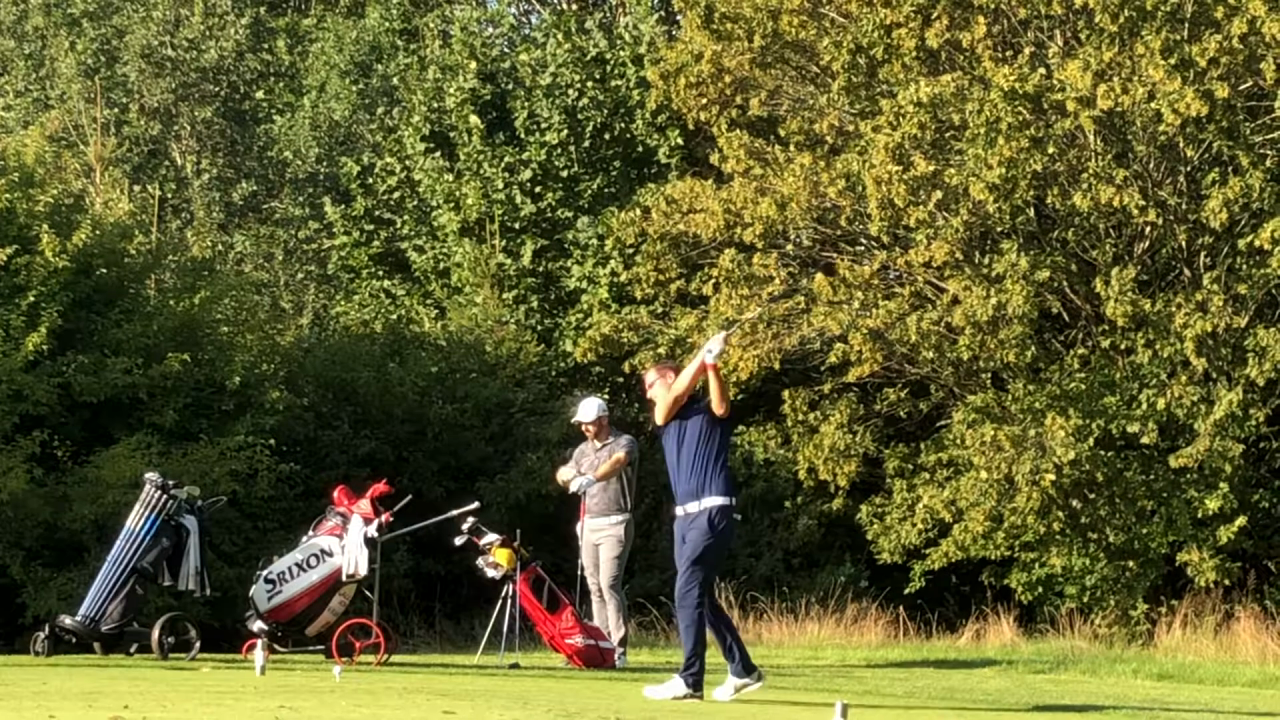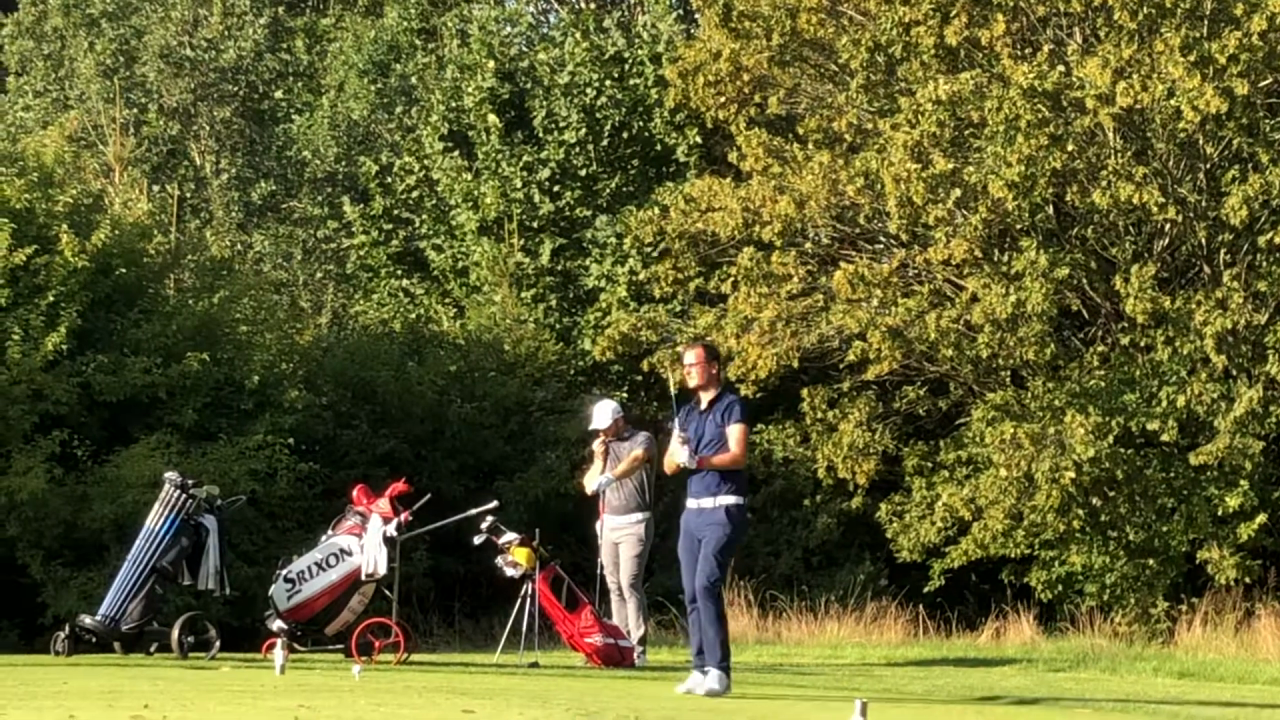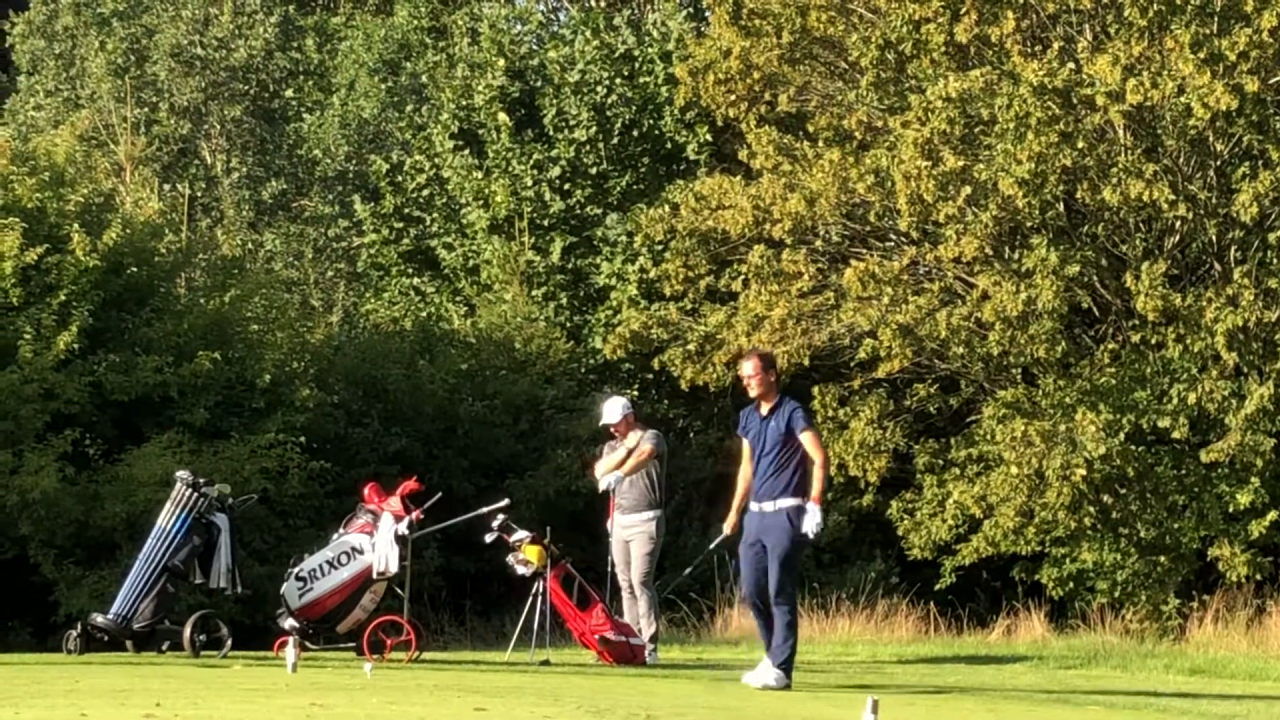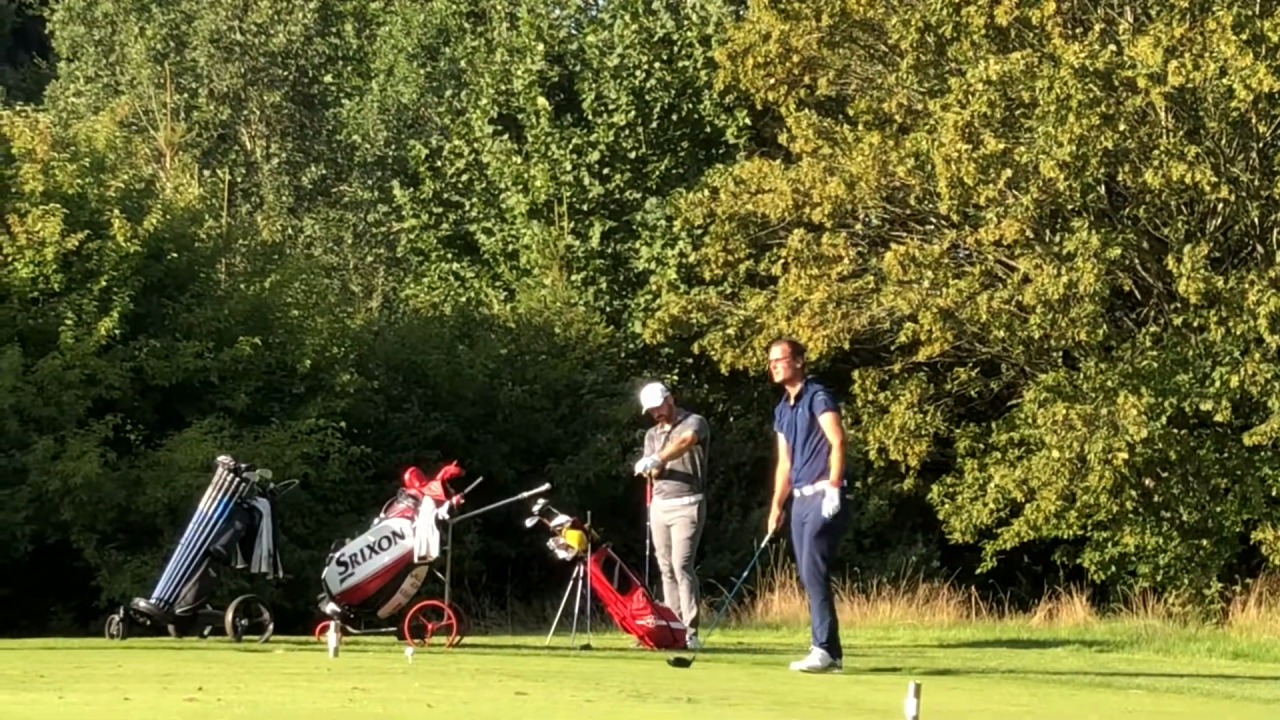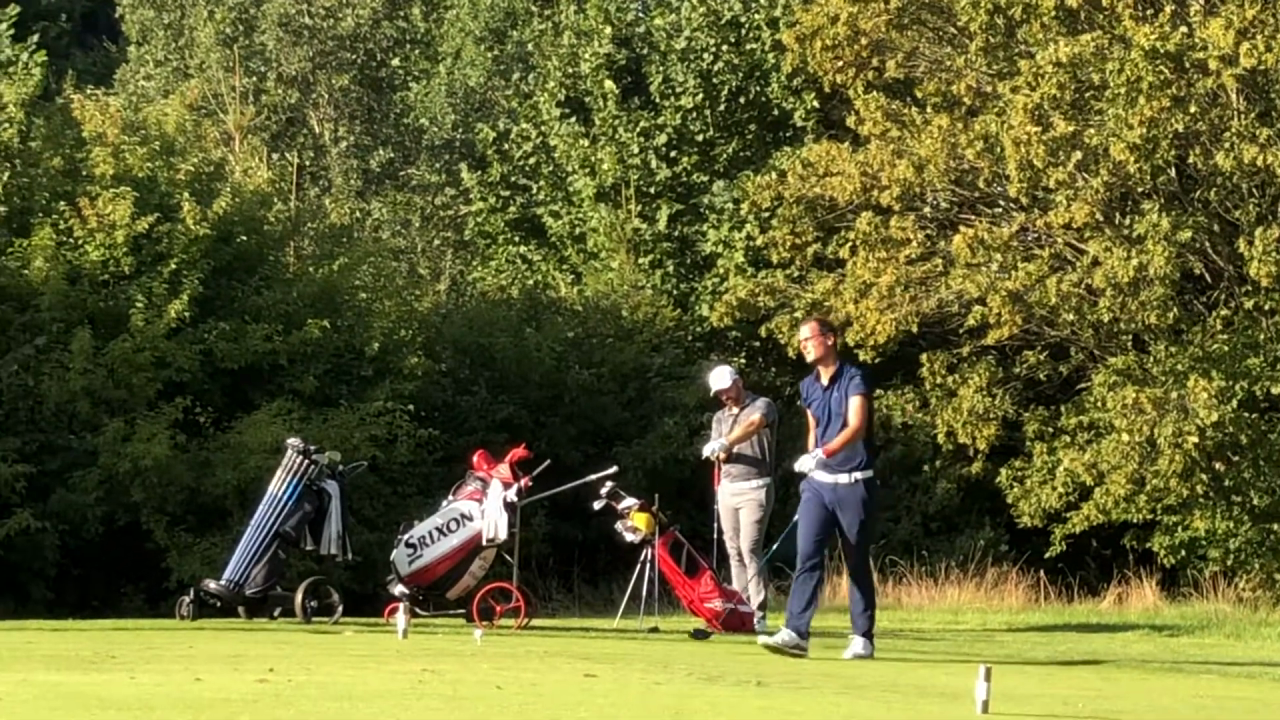
dt=1s
person 1, frame 1
left shoulder: (707, 408)
right shoulder: (666, 422)
left elbow: (721, 405)
right elbow: (661, 413)
left wrist: (712, 365)
right wrist: (700, 359)
left hip: (711, 512)
right hip: (685, 517)
left knee: (688, 593)
right knee: (700, 597)
left ankle: (689, 680)
right ankle: (742, 671)
person 1, frame 2
left shoulder: (731, 405)
right shoulder: (686, 413)
left elbow: (739, 457)
right elbow: (669, 467)
left wrist: (697, 460)
right wrist: (677, 452)
left hip: (724, 510)
right hip: (692, 511)
left knee: (706, 585)
right knee: (692, 594)
left ankle: (718, 670)
right ankle: (702, 669)
person 1, frame 3
left shoulder: (792, 412)
right shoulder: (747, 416)
left elbow: (819, 459)
left wrist: (814, 504)
right wrist: (735, 511)
left hip: (787, 513)
right hip: (756, 514)
left knee: (779, 592)
right knee: (751, 590)
left ankle: (781, 669)
right ankle: (773, 656)
person 1, frame 4
left shoulder: (818, 396)
right shoulder: (782, 409)
left elbow: (838, 442)
left wrist: (833, 487)
right wrist: (776, 505)
left hip: (823, 497)
right hip: (800, 500)
left knee: (814, 571)
right knee: (809, 576)
left ankle: (824, 649)
right ankle: (830, 651)
person 1, frame 5
left shoulder: (853, 379)
right shoulder: (807, 386)
left elbow: (857, 426)
left wrist: (823, 454)
left hip: (853, 485)
right hip: (818, 483)
left knee: (857, 564)
right knee: (807, 555)
left ankle: (863, 637)
right ankle: (796, 632)
person 2, frame 1
left shoulder: (624, 442)
right shoulder: (584, 449)
left elbow: (616, 463)
right elbow: (565, 474)
left wrist: (590, 479)
right wrist: (563, 474)
left hip: (615, 525)
right hip: (588, 525)
left knee: (610, 585)
right knee: (595, 588)
left ankle: (619, 651)
person 2, frame 2
left shoulder: (642, 439)
right shoulder: (602, 447)
left elbow: (635, 461)
right elbow: (589, 487)
left wrist: (610, 478)
right wrist: (599, 458)
left hip: (635, 523)
right hip: (608, 524)
left knee: (630, 584)
right knee: (615, 587)
left ankle: (638, 650)
person 2, frame 3
left shoulder: (652, 437)
right shoulder: (612, 446)
left elbow: (643, 456)
right elbow: (600, 471)
left wrist: (618, 475)
right wrist: (626, 445)
left hip: (646, 521)
right hip: (619, 522)
left knee: (641, 581)
right knee: (626, 584)
left ankle: (650, 647)
person 2, frame 4
left shoulder: (694, 422)
right shoulder: (652, 434)
left elbow: (684, 442)
right elbow: (650, 471)
left wrist: (657, 458)
right wrist: (652, 468)
left hip: (687, 505)
right hip: (659, 506)
left knee: (682, 566)
right knee: (666, 569)
left ankle: (691, 631)
person 2, frame 5
left shoulder: (762, 405)
right shoulder: (719, 417)
left elbow: (753, 424)
right elbow: (720, 455)
left wrist: (725, 442)
right wrist: (720, 451)
left hip: (755, 488)
right hip: (727, 488)
left knee: (750, 549)
right knee: (734, 552)
left ankle: (758, 614)
